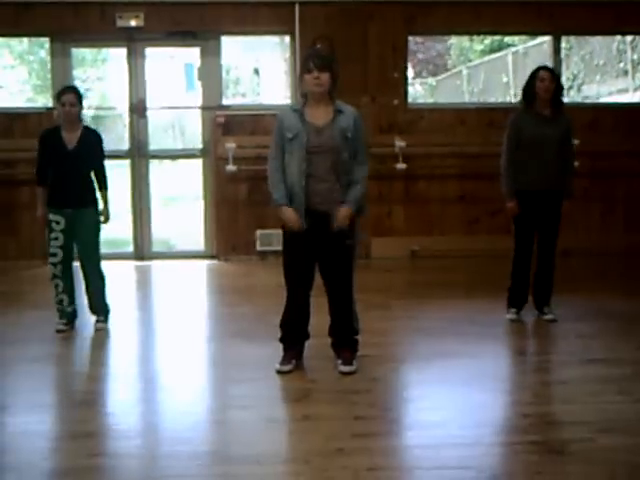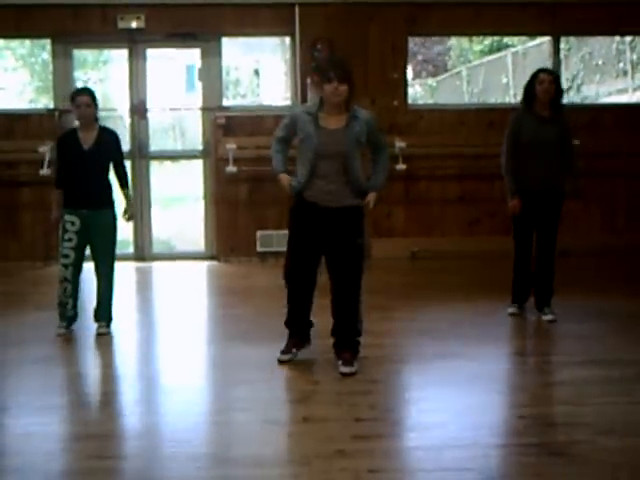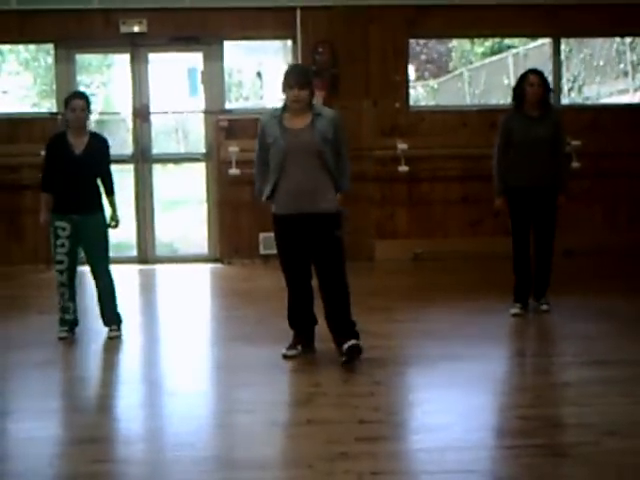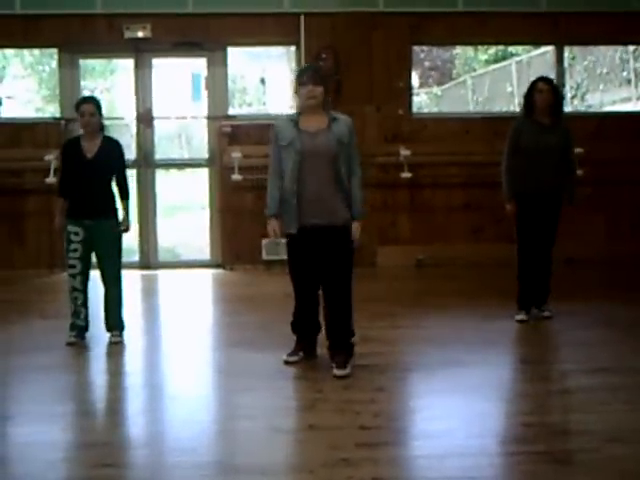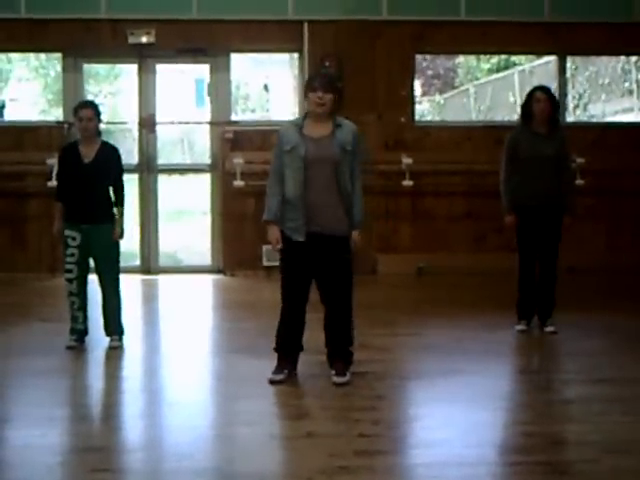
dt=0.7s
person 1, frame 1
left shoulder: (349, 117)
right shoulder: (287, 118)
left elbow: (361, 163)
right elbow: (276, 164)
left wrist: (351, 201)
right wrist: (282, 203)
left hip: (337, 213)
right hip: (299, 213)
left knee: (340, 283)
right knee: (297, 284)
left ankle: (345, 347)
right ankle: (292, 347)
person 1, frame 2
left shoulder: (363, 121)
right shoulder: (300, 117)
left elbow: (380, 152)
right elbow: (279, 140)
left wrist: (374, 187)
right wrist: (280, 171)
left hip: (347, 209)
right hip: (307, 206)
left knee: (346, 282)
right knee: (297, 275)
left ankle: (347, 348)
right ankle: (297, 335)
person 1, frame 3
left shoulder: (329, 120)
right shoulder: (269, 123)
left elbow: (341, 159)
right elbow: (261, 164)
left wrist: (341, 191)
right wrist: (262, 193)
left hip: (324, 209)
right hip: (286, 212)
left knee: (332, 274)
right knee: (295, 278)
left ankle: (346, 336)
right ankle: (302, 335)
person 1, frame 4
left shoulder: (343, 126)
right shoulder: (283, 129)
left elbow: (353, 172)
right elbow: (276, 174)
left wrist: (357, 215)
right wrist: (273, 215)
left hip: (336, 221)
right hip: (298, 222)
left knee: (338, 287)
right knee: (303, 286)
left ankle: (341, 350)
right ankle: (305, 341)
person 1, frame 5
left shoulder: (349, 133)
right shoulder: (288, 133)
left elbow: (355, 181)
right elbow: (276, 180)
left wrist: (357, 224)
right wrist: (272, 220)
left hip: (336, 230)
right hip: (296, 229)
left knee: (338, 298)
right knee: (293, 298)
left ankle: (340, 360)
right ankle: (286, 359)
person 2, frame 1
left shoulder: (562, 120)
right shoulder: (520, 118)
left elbow: (568, 159)
right elbow: (508, 158)
left wrist: (566, 192)
right wrist: (510, 195)
left hip: (552, 194)
right hip: (525, 192)
left knee: (548, 249)
right knee: (523, 249)
left ankle: (543, 302)
right ankle: (514, 303)
person 2, frame 2
left shoulder: (561, 121)
right shoulder: (520, 119)
left elbow: (568, 157)
right elbow: (508, 158)
left wrist: (566, 186)
right wrist: (512, 193)
left hip: (552, 194)
right hip: (524, 192)
left knee: (547, 249)
right knee: (522, 248)
left ankle: (544, 303)
right ankle: (518, 299)
person 2, frame 3
left shoulder: (552, 119)
right shoulder: (511, 119)
left elbow: (561, 155)
right elbow: (500, 156)
left wrist: (561, 188)
right wrist: (499, 191)
left hip: (546, 190)
right hip: (518, 190)
left knee: (545, 243)
right knee: (521, 244)
left ankle: (540, 293)
right ankle: (520, 298)
person 2, frame 4
left shoulder: (561, 128)
right shoulder: (521, 126)
left elbow: (569, 164)
right elbow: (508, 163)
left wrist: (568, 194)
right wrist: (509, 197)
left hip: (551, 197)
right hip: (526, 196)
left knee: (545, 249)
right knee: (526, 249)
left ankle: (541, 300)
right ankle: (524, 304)
person 2, frame 5
left shoulder: (558, 138)
right shoulder: (517, 136)
left elbow: (566, 174)
right elbow: (506, 174)
left wrist: (565, 207)
right wrist: (509, 209)
left hip: (552, 208)
right hip: (525, 207)
left knee: (548, 262)
right knee: (526, 261)
left ankle: (545, 315)
right ankle: (524, 315)
person 3, frame 1
left shoulder: (92, 137)
right shoulder: (48, 137)
left elbow: (100, 172)
right elbow: (42, 173)
left wrist: (105, 204)
right wrist: (41, 205)
left hip: (86, 206)
right hip: (58, 208)
left knee: (91, 261)
right knee: (59, 263)
left ankle: (101, 312)
right ankle: (66, 315)
person 3, frame 2
left shoulder: (109, 136)
right shoulder: (65, 139)
left elbow: (120, 170)
right elbow: (61, 175)
left wrist: (129, 202)
right wrist: (57, 207)
left hip: (102, 208)
right hip: (73, 209)
left knee: (104, 265)
right knee: (68, 264)
left ankle: (103, 318)
right ankle: (65, 318)
person 3, frame 3
left shoulder: (99, 142)
right shoulder: (55, 143)
left elbow: (106, 177)
right elbow: (47, 179)
left wrist: (114, 210)
right wrist: (44, 210)
left hip: (93, 212)
right hip: (63, 214)
left knee: (100, 267)
right knee: (63, 270)
left ankle: (113, 321)
right ankle: (67, 322)
person 3, frame 4
left shoulder: (112, 146)
right shoulder: (69, 147)
left elbow: (121, 182)
right elbow: (64, 184)
left wrist: (126, 215)
right wrist: (60, 215)
left hip: (106, 218)
right hip: (76, 219)
left knee: (111, 274)
right knee: (76, 275)
left ankle: (115, 327)
right ankle: (78, 327)
person 3, frame 5
left shoulder: (110, 152)
right shoulder: (67, 152)
left elbow: (118, 189)
right elbow: (61, 189)
left wrist: (119, 222)
right wrist: (58, 220)
left hip: (103, 224)
right hip: (74, 224)
left knee: (109, 279)
right knee: (74, 280)
left ankle: (115, 332)
right ankle: (78, 331)
